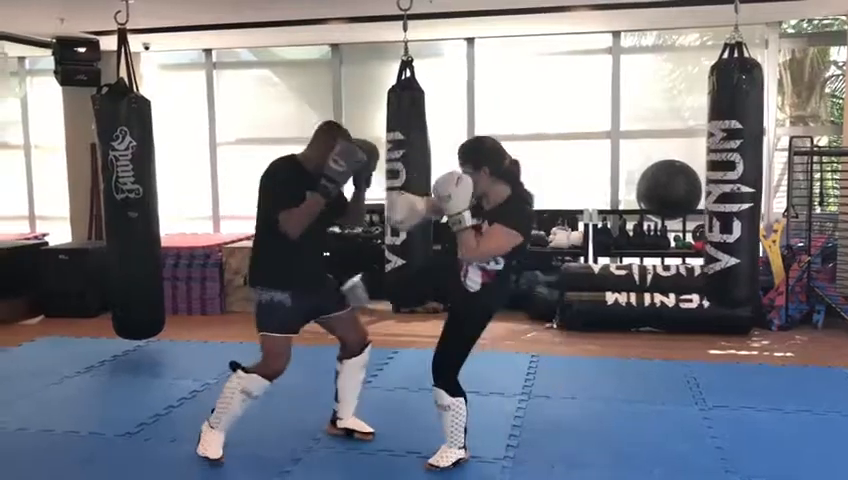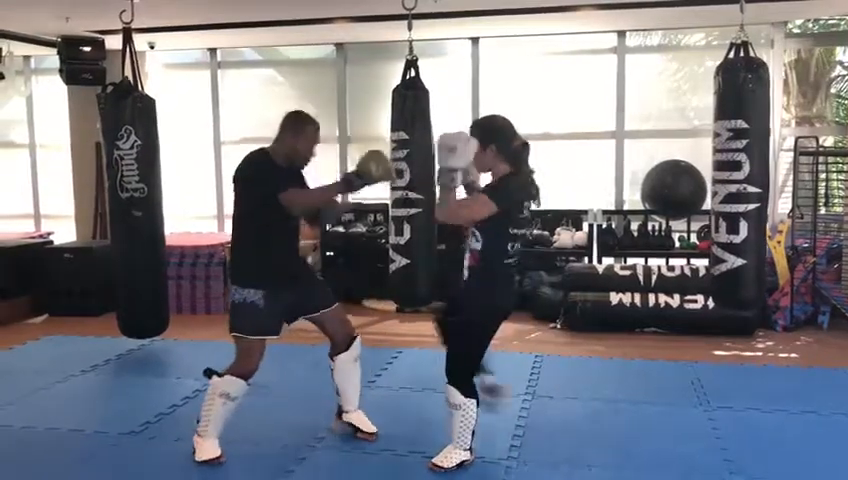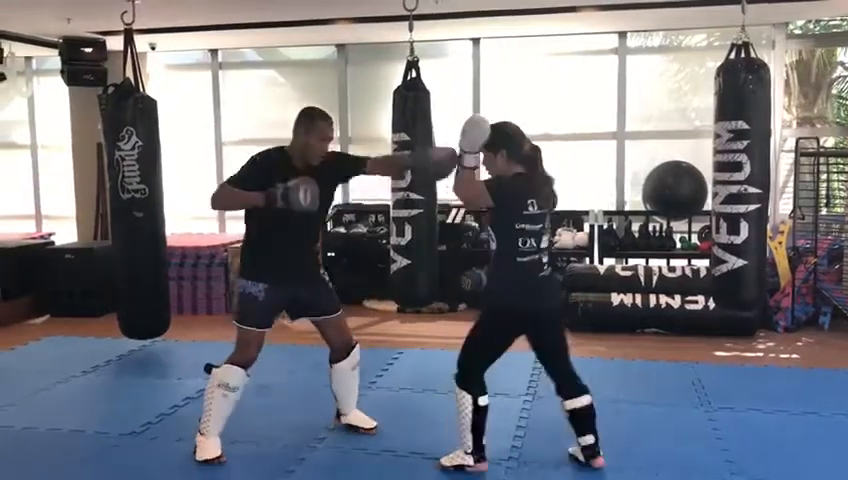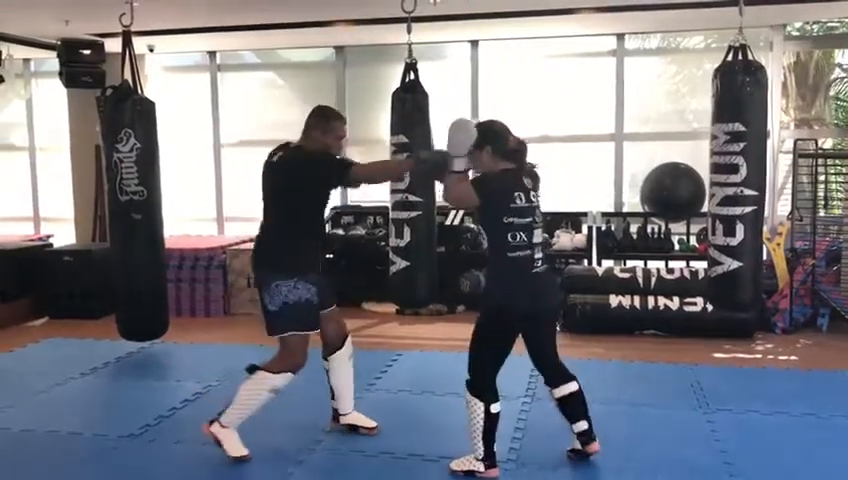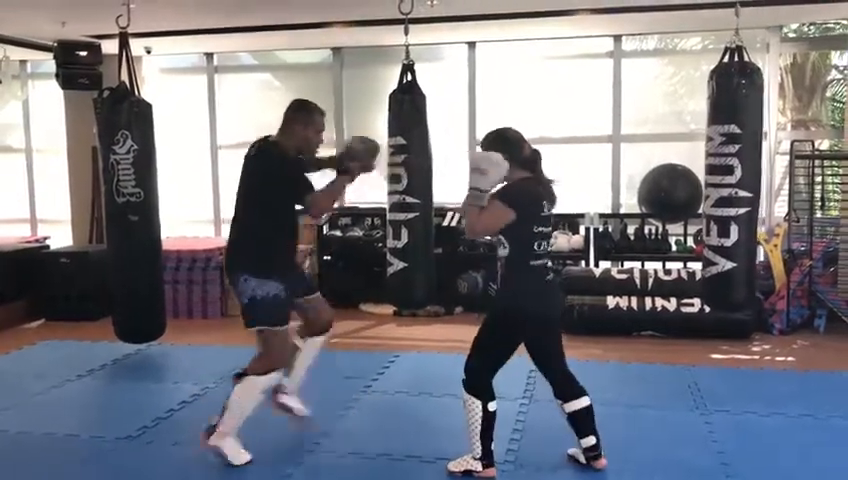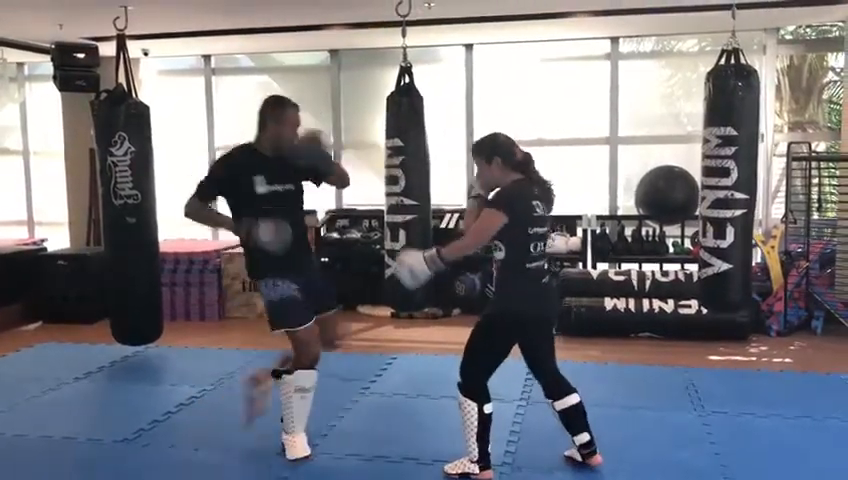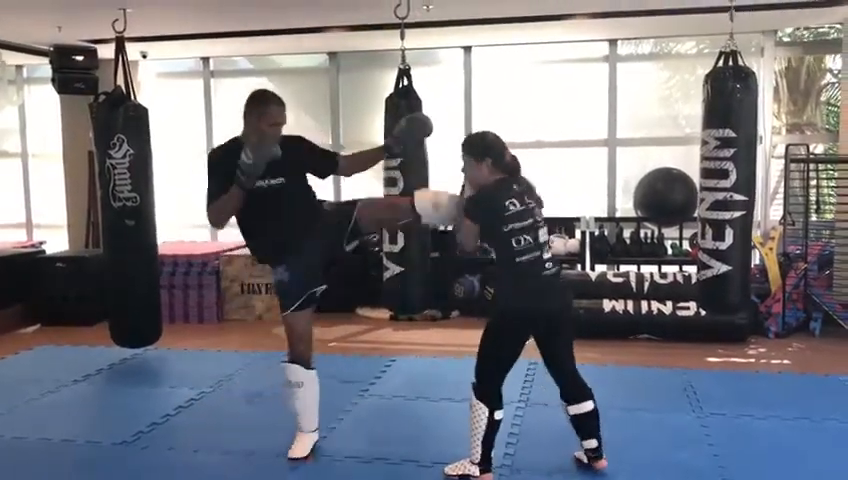
dt=0.3s
person 1, frame 1
left shoulder: (321, 177)
right shoulder: (282, 173)
left elbow: (351, 220)
right elbow: (291, 227)
left wrist: (361, 185)
right wrist: (328, 188)
left hip: (313, 275)
right hip: (276, 282)
left knee: (357, 340)
right knee: (274, 363)
left ankle: (342, 418)
right ankle: (213, 430)
person 1, frame 2
left shoulder: (291, 169)
right shoulder: (256, 167)
left elbow: (310, 209)
right elbow: (298, 204)
right wrist: (352, 181)
left hip: (293, 271)
right hip: (256, 280)
left knee: (344, 334)
right knee: (247, 364)
left ankle: (350, 411)
right ankle: (206, 437)
person 1, frame 3
left shoulder: (332, 164)
right shoulder: (266, 163)
left elbow: (384, 165)
right elbow: (219, 199)
left wrist: (420, 158)
right wrist: (272, 196)
left hip: (307, 272)
right hip: (262, 274)
left knee: (343, 341)
right knee: (245, 355)
left ankle: (347, 412)
right ankle: (208, 435)
person 1, frame 4
left shoulder: (283, 157)
right shoulder: (311, 163)
right elbow: (365, 174)
left hip: (298, 267)
right hip: (283, 271)
left knee: (336, 335)
right knee: (292, 358)
left ankle: (344, 412)
right ankle: (225, 425)
person 1, frame 5
left shoulder: (282, 153)
right shoulder: (271, 160)
left elbow: (313, 168)
right elbow: (318, 206)
left wrist: (346, 159)
right wrist: (349, 173)
left hip: (275, 261)
right hip: (255, 269)
left knee: (322, 319)
right knee: (274, 353)
left ankle: (284, 391)
right ankle: (222, 434)
person 1, frame 6
left shoulder: (296, 158)
right shoulder: (235, 163)
left elbow: (341, 181)
right elbow: (194, 208)
left wrist: (321, 156)
right wrist: (241, 227)
left hip: (302, 262)
right hip: (276, 273)
right knee: (308, 350)
left ankle: (265, 381)
right ankle: (293, 433)
person 1, frame 7
left shoulder: (293, 147)
right shoulder: (224, 158)
left elbow: (344, 165)
right elbow: (216, 220)
left wrist: (391, 148)
right wrist: (244, 180)
left hip: (321, 227)
right hip: (286, 257)
left knee: (389, 207)
right knee: (299, 345)
right ankle: (307, 431)
person 2, frame 1
left shoulder: (516, 214)
right shoulder: (482, 198)
left elbow: (472, 253)
right elbow: (444, 206)
left wrist: (459, 211)
right wrist: (422, 207)
left hip: (479, 299)
right hip: (460, 284)
left knee: (444, 371)
left ankle: (456, 448)
person 2, frame 2
left shoulder: (506, 190)
right shoulder: (509, 182)
left elbow: (447, 215)
right elbow: (475, 209)
left wrist: (450, 174)
right wrist: (463, 177)
left hip: (488, 294)
right hip: (483, 285)
left knee: (458, 368)
right knee: (447, 322)
left ankle: (461, 449)
person 2, frame 3
left shoulder: (505, 189)
right shoulder: (540, 186)
left elbow: (461, 189)
left wrist: (468, 152)
left hip: (509, 300)
right hip: (546, 296)
left knee: (468, 371)
right knee: (562, 370)
left ankle: (474, 455)
right ankle: (591, 449)
person 2, frame 4
left shoulder: (492, 185)
right shoulder: (526, 178)
left elbow: (451, 195)
left wrist: (457, 157)
right wrist: (464, 160)
left hip: (506, 298)
right hip: (542, 291)
left knee: (480, 376)
right knee: (550, 364)
right ankle: (587, 438)
person 2, frame 5
left shoulder: (516, 193)
right shoulder: (538, 189)
left elbow: (474, 228)
right elbow: (497, 224)
left wrist: (478, 189)
right wrist: (486, 189)
left hip: (517, 303)
right hip: (545, 299)
left knee: (476, 375)
right knee: (558, 374)
right ankle: (593, 451)
person 2, frame 6
left shoulder: (508, 197)
right shoulder: (534, 191)
left elbow: (470, 241)
right elbow: (486, 229)
left wrist: (428, 260)
right wrist: (481, 195)
left hip: (513, 305)
right hip: (541, 300)
left knee: (472, 377)
right knee: (549, 373)
right ankle: (588, 449)
person 2, frame 7
left shoulder: (480, 202)
right shoulder: (524, 190)
left elbow: (467, 245)
left hip: (517, 304)
right hip: (554, 297)
left knee: (487, 382)
right knee: (568, 376)
